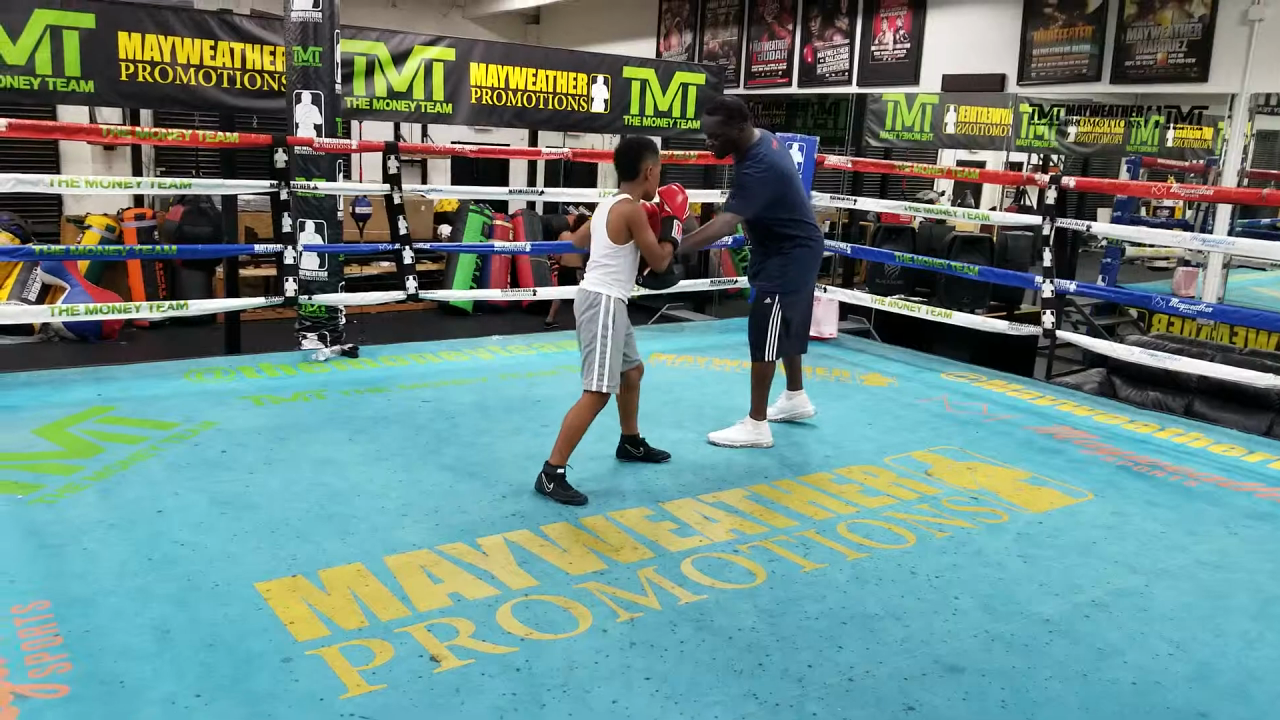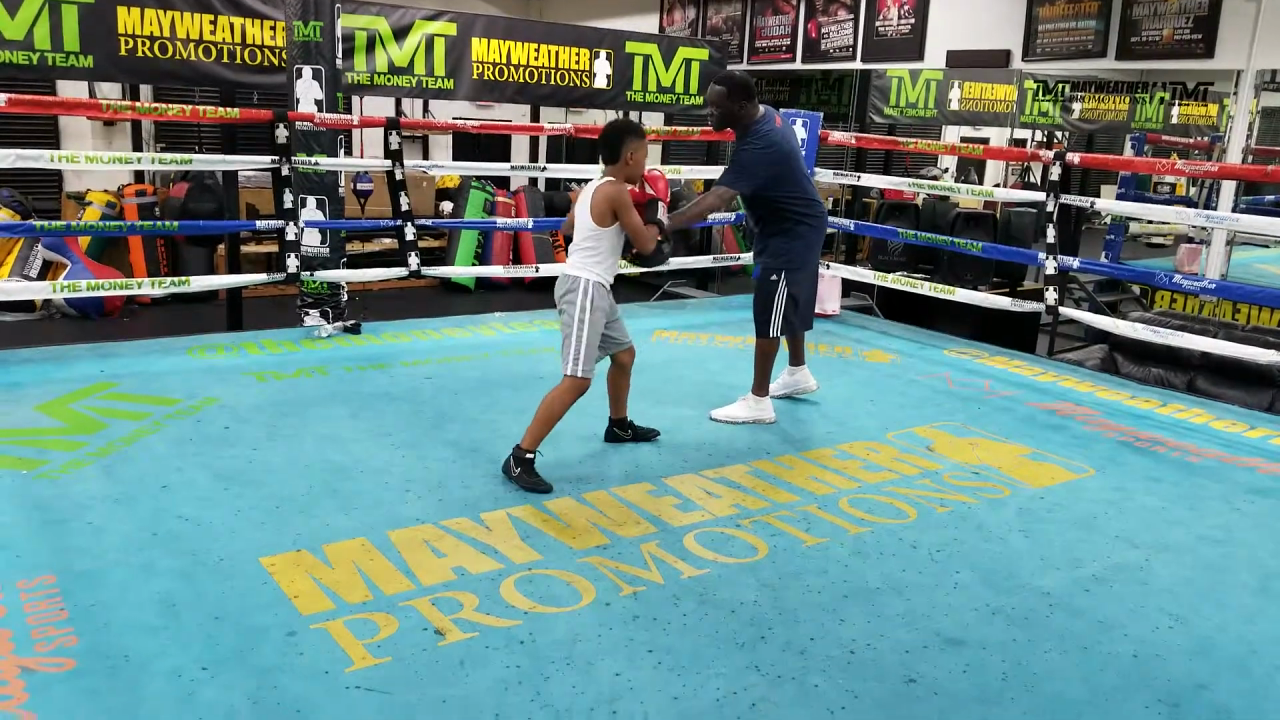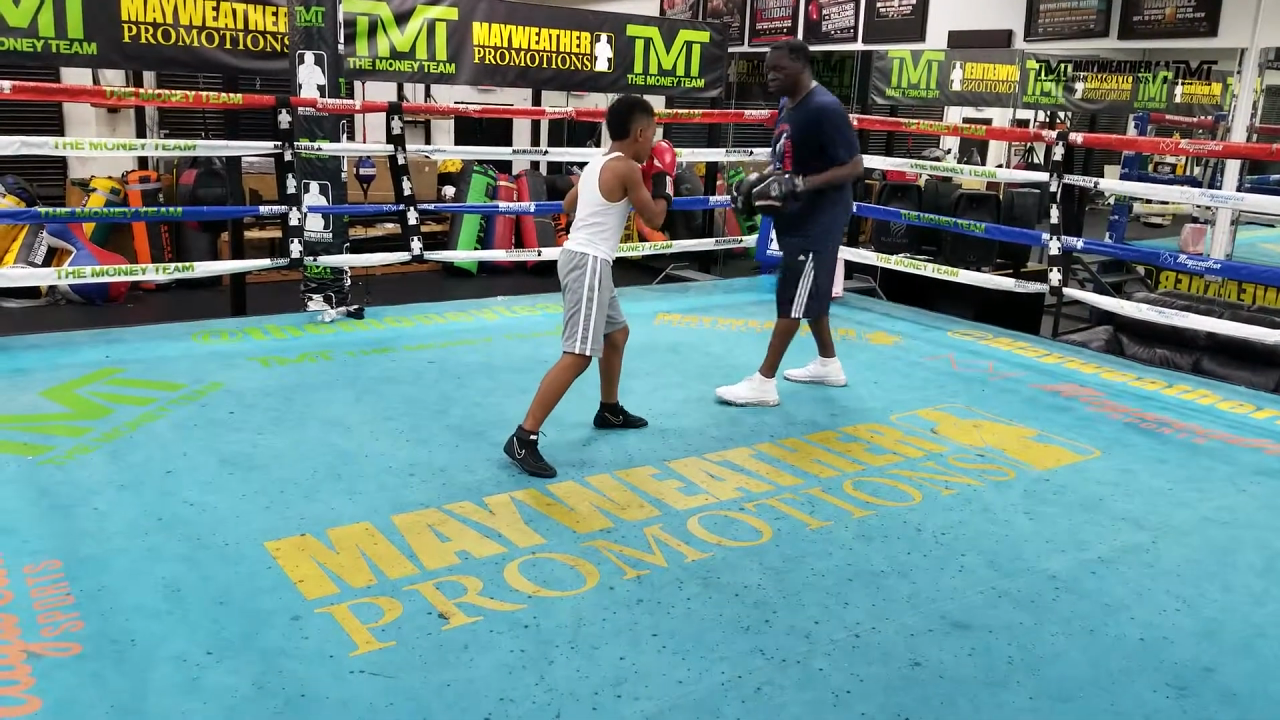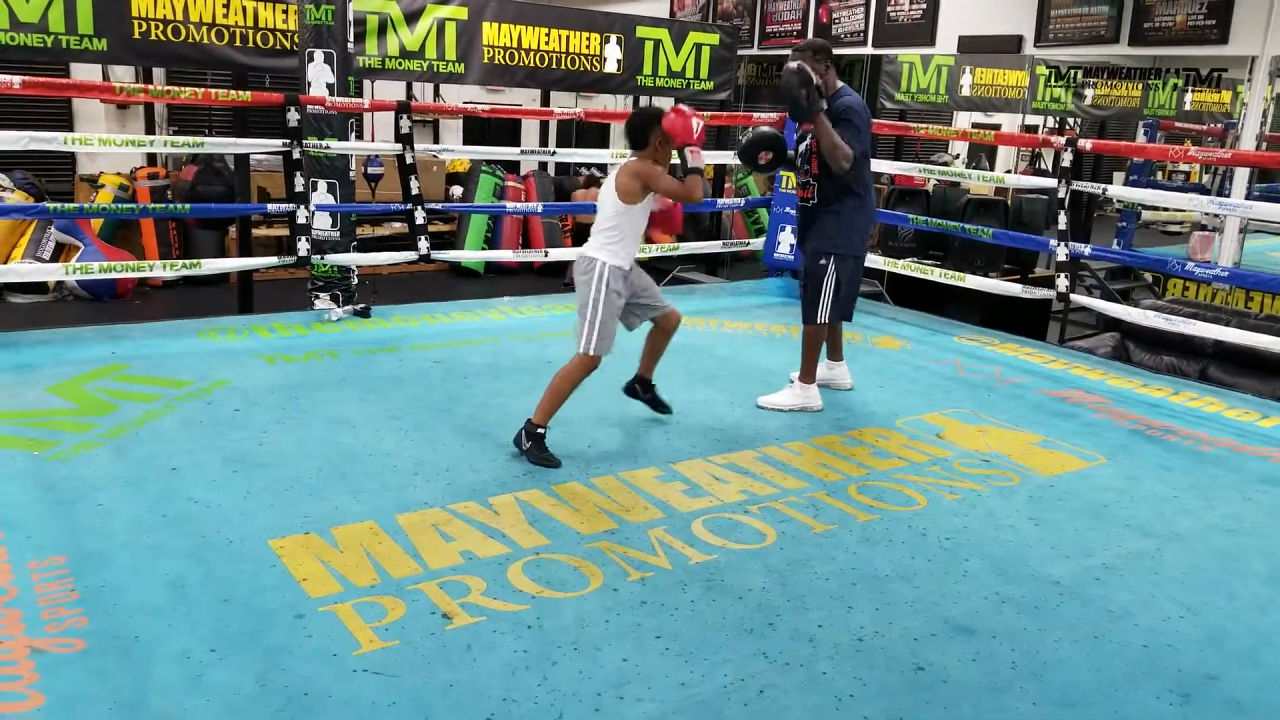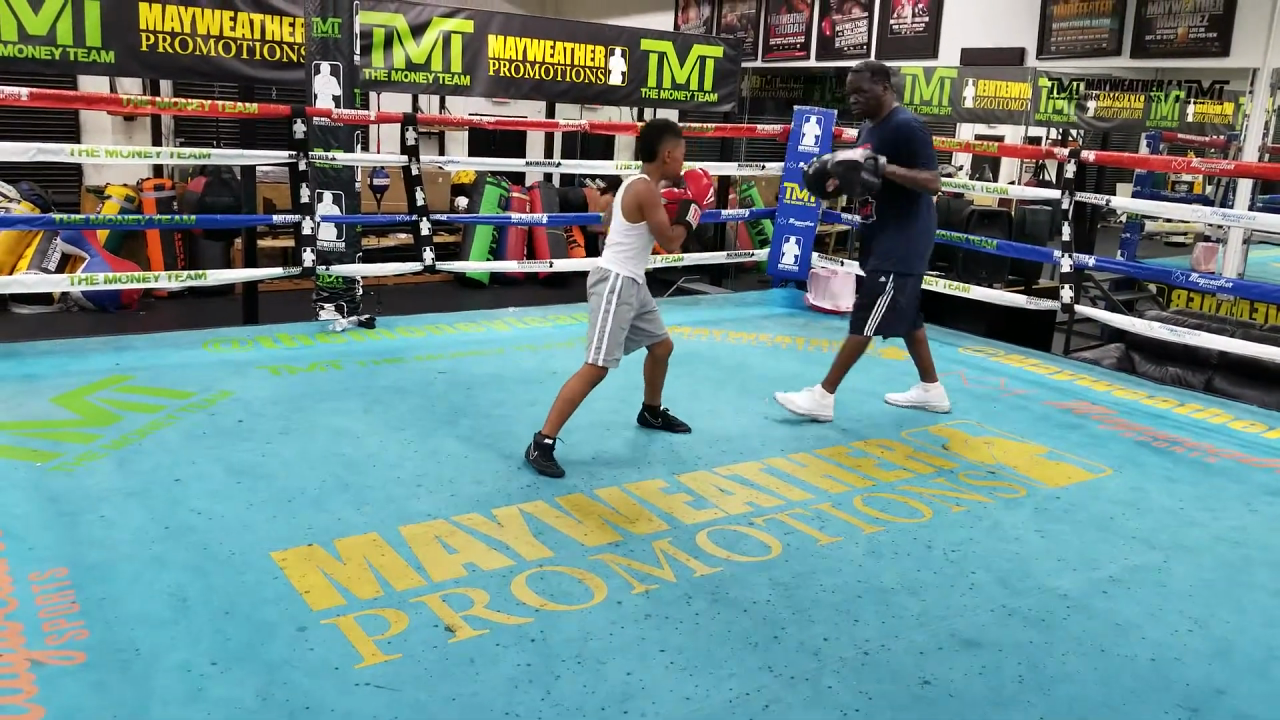
dt=0.7s
person 1, frame 1
left shoulder: (609, 204)
right shoulder: (632, 209)
left elbow: (578, 240)
right elbow: (659, 263)
right wrist: (673, 222)
left hip: (606, 300)
right hip: (604, 302)
left knee: (633, 372)
right knee: (598, 392)
left ankle: (631, 443)
right ankle: (551, 474)
person 1, frame 2
left shoulder: (594, 188)
right shoulder: (617, 192)
left elbow: (567, 228)
right elbow: (646, 246)
right wrist: (658, 206)
left hip: (594, 287)
right hip: (584, 287)
left knee: (625, 354)
right knee: (577, 379)
left ankle: (620, 426)
right ankle: (520, 458)
person 1, frame 3
left shoulder: (597, 165)
right shoulder: (626, 168)
left elbow: (568, 205)
right elbow: (655, 219)
right wrist: (664, 178)
left hip: (586, 259)
right hip: (589, 263)
left knee: (617, 334)
right knee: (578, 355)
left ankle: (609, 410)
right ankle: (523, 439)
person 1, frame 4
left shoulder: (631, 171)
right shoulder: (637, 171)
right elbow: (693, 194)
left wrist: (659, 213)
right wrist: (690, 149)
left hip: (623, 268)
right hip: (602, 268)
left knee: (668, 319)
right knee: (589, 357)
left ankle: (641, 383)
right ankle: (533, 432)
person 1, frame 5
left shoulder: (636, 184)
right shoulder: (646, 190)
left elbow: (613, 222)
right elbow: (670, 243)
left wrist: (667, 207)
right wrist: (693, 206)
left hip: (631, 281)
right hip: (615, 282)
left knee: (662, 346)
right knee: (596, 367)
left ankle: (652, 412)
right ankle: (542, 444)
person 2, frame 1
left shoulder: (758, 167)
right shoulder: (763, 140)
left elbow: (724, 224)
left wrist: (676, 248)
left hip: (790, 253)
right hip: (789, 247)
left knee: (764, 334)
right knee: (784, 327)
left ankle: (756, 426)
right ankle: (796, 398)
person 2, frame 2
left shoulder: (760, 145)
right shoulder: (765, 117)
left elbow: (718, 199)
left wrist: (667, 224)
left hip: (794, 231)
right hip: (792, 225)
left knee: (769, 311)
right knee: (788, 304)
left ankle: (758, 401)
right ankle: (798, 373)
person 2, frame 3
left shoulder: (824, 109)
right shoulder: (789, 107)
left elbow: (854, 166)
left wrist: (802, 185)
right wrist: (765, 178)
left hip: (820, 216)
right hip: (802, 215)
left knee: (792, 297)
right knee: (809, 291)
left ankle: (764, 382)
right ankle: (828, 364)
person 2, frame 4
left shoulder: (848, 107)
right shoulder: (815, 104)
left elbow: (842, 162)
left wrist: (815, 110)
left hip: (844, 216)
right hip: (821, 214)
left knee: (817, 298)
right knee: (827, 295)
left ankle: (805, 388)
right ankle: (835, 367)
person 2, frame 5
left shoulder: (907, 126)
right shoulder: (869, 128)
left elbow: (932, 182)
right elbow: (865, 180)
left wrist: (881, 167)
right wrist: (838, 181)
left hip: (905, 235)
right hip: (885, 234)
left knee: (867, 316)
right knee: (905, 312)
left ankle: (823, 395)
right ankle: (931, 389)
